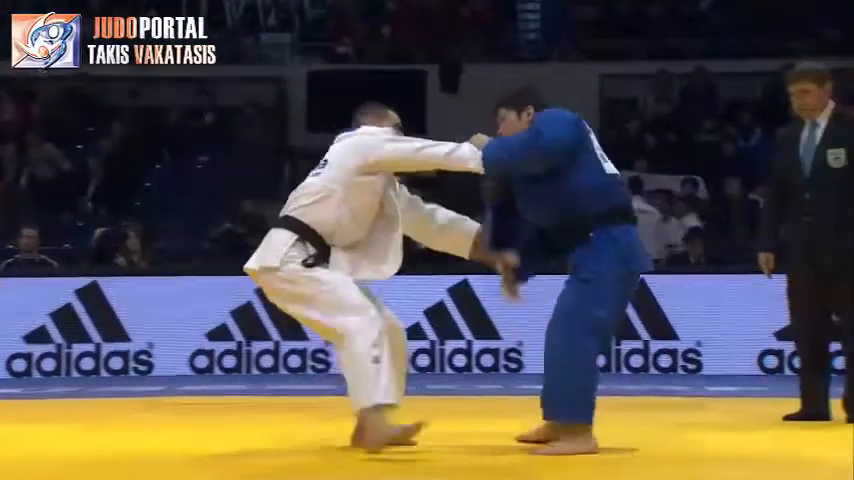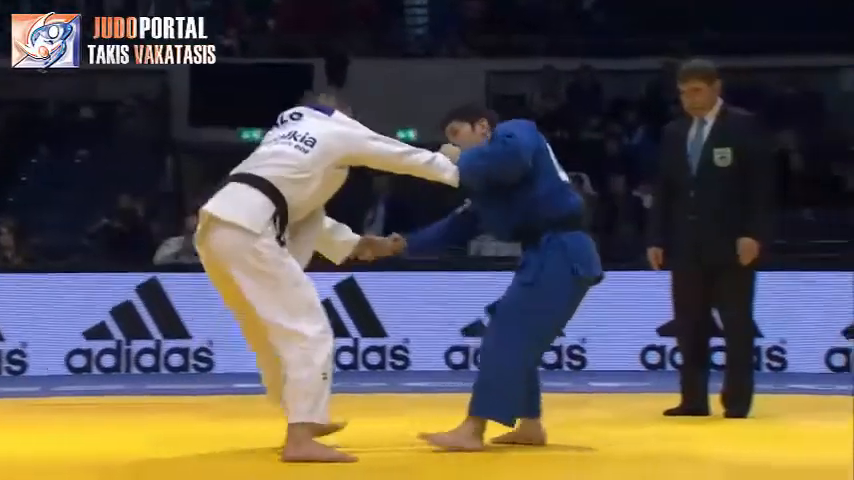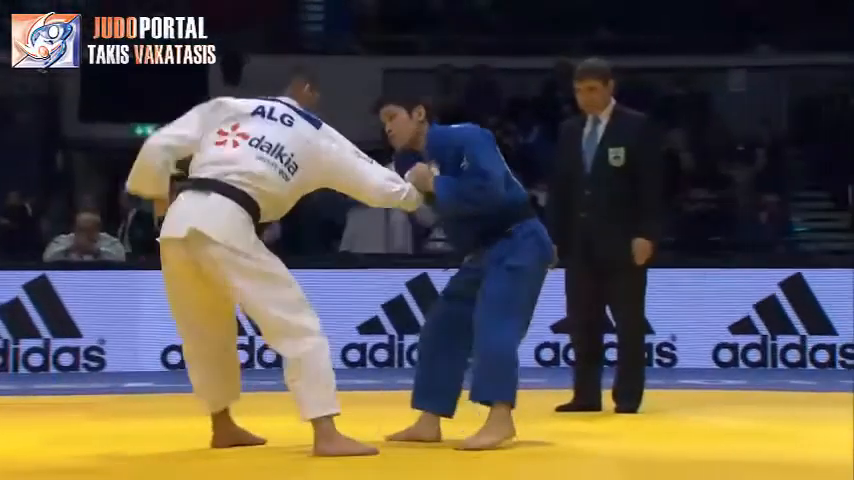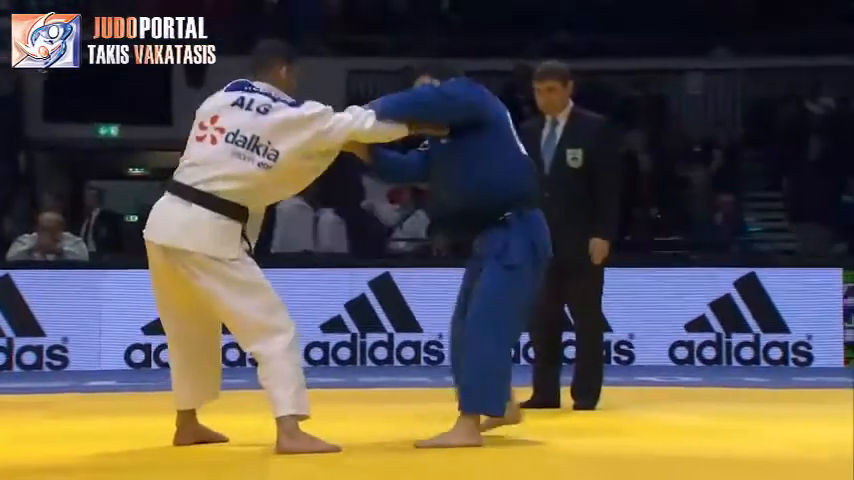
dt=0.5s
person 1, frame 1
left shoulder: (379, 179)
right shoulder: (365, 144)
left elbow: (420, 218)
right elbow: (430, 151)
left wrist: (479, 240)
left hip: (313, 258)
right hip: (287, 258)
left knee: (386, 330)
right knee: (362, 324)
left ankle: (369, 426)
right ankle: (374, 425)
person 1, frame 2
left shoulder: (286, 131)
right shoulder: (337, 127)
left elbow: (307, 218)
right elbow: (404, 155)
left wrist: (355, 244)
right wrist: (458, 169)
left hip: (219, 221)
right hip: (246, 225)
left knee: (271, 328)
right knee: (306, 330)
left ankle: (301, 423)
right ankle: (298, 440)
person 1, frame 3
left shoulder: (227, 108)
right shoulder: (317, 138)
left elbow: (157, 147)
right elbow: (374, 185)
left wrist: (157, 192)
right wrist: (413, 193)
left hip: (179, 221)
right hip: (226, 229)
left knee: (205, 331)
right knee: (296, 325)
left ankle: (223, 426)
right ankle: (326, 434)
person 1, frame 4
left shoulder: (221, 98)
right shoulder: (292, 116)
right elbow: (359, 125)
right wrist: (407, 123)
left hip: (165, 222)
right hip: (205, 233)
left knee: (193, 332)
right knee: (271, 326)
left ankle: (188, 425)
right ankle: (290, 431)
person 2, frame 1
left shoulder: (554, 122)
right shoulder: (540, 152)
left elbow: (536, 150)
right elbow: (540, 227)
left wrist: (491, 151)
right wrist: (516, 263)
left hip: (606, 244)
right hip: (599, 246)
left knee: (570, 335)
right knee: (566, 336)
left ankle: (579, 434)
right ankle: (555, 423)
person 2, frame 2
left shoulder: (515, 133)
right shoulder: (488, 175)
left elbow: (512, 159)
right elbow: (461, 224)
left wrist: (466, 160)
right wrist: (406, 243)
left hip: (559, 251)
right hip: (554, 252)
left knee: (508, 334)
right knee: (516, 336)
left ankle: (473, 431)
right ankle: (529, 425)
person 2, frame 3
left shoulder: (465, 139)
right shoulder: (412, 161)
left elbow: (489, 191)
left wrist: (434, 185)
left hip: (516, 241)
right hip: (483, 251)
left knee: (493, 326)
right knee: (441, 330)
left ankle: (500, 421)
right ankle: (428, 423)
person 2, frame 4
left shoulder: (474, 100)
right shoulder: (443, 141)
left elbow: (426, 101)
right elbow: (407, 168)
left wrist: (379, 110)
right wrist: (365, 151)
left hip: (516, 231)
right hip: (496, 234)
left knee: (486, 325)
right knee: (470, 325)
left ankle: (467, 426)
right ankle: (502, 407)
person 3, frame 1
right shoulder: (786, 138)
right elbow: (775, 194)
right wrist: (767, 243)
right hip: (802, 249)
right knee: (807, 331)
right ankle: (814, 403)
person 3, frame 2
left shoulder: (743, 126)
right shoulder: (673, 133)
left elbow: (760, 185)
right elbow: (664, 189)
left wrist: (753, 233)
right wrist: (656, 238)
left hip: (730, 243)
right hip: (685, 244)
left knee: (737, 324)
right knee: (689, 325)
left ankle: (737, 401)
right ankle: (693, 399)
person 3, frame 3
left shoulder: (637, 127)
right shoulder: (569, 131)
left elbow: (651, 186)
right elbow: (559, 187)
left wrist: (646, 233)
right wrist: (553, 235)
left hip: (622, 241)
right hip: (579, 242)
left knee: (629, 321)
right knee: (582, 322)
left ankle: (627, 396)
right ankle: (586, 395)
person 3, frame 4
left shoulder: (595, 128)
right shoulder: (527, 131)
left elbow: (609, 186)
left wrist: (603, 233)
left hip: (581, 241)
left knee: (587, 320)
right knee: (542, 320)
left ankle: (586, 393)
right ankle: (545, 391)
